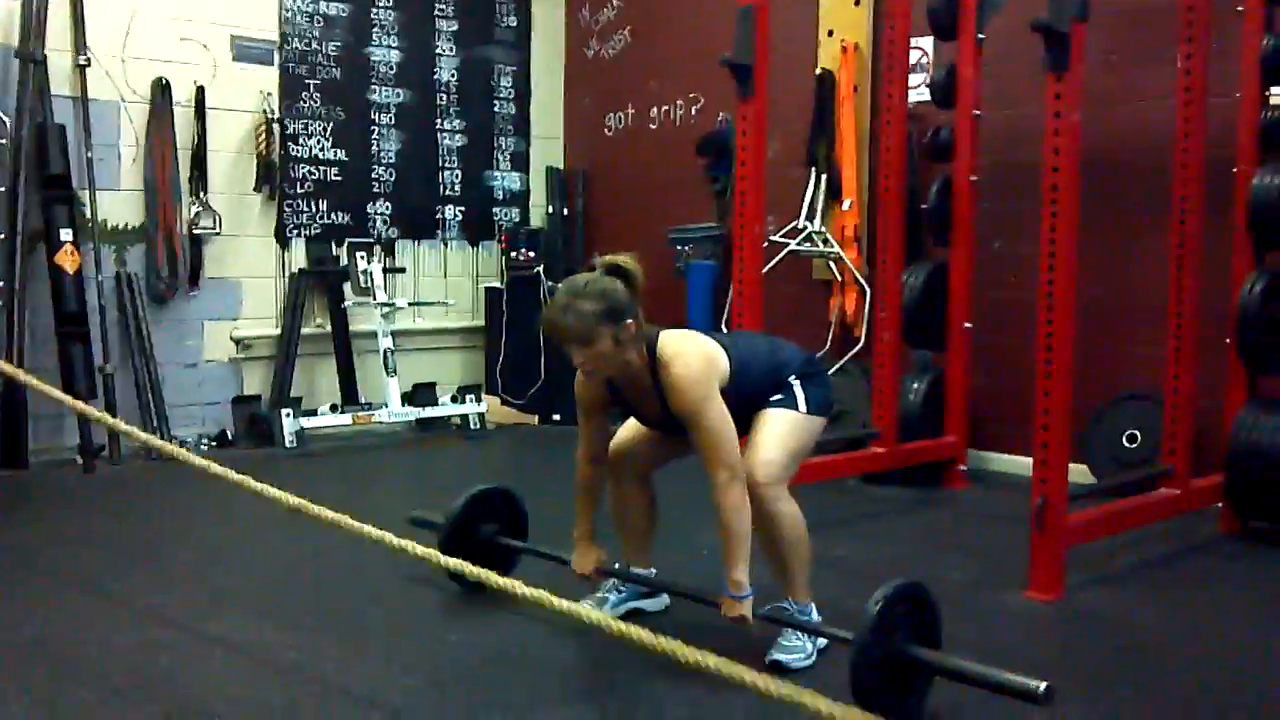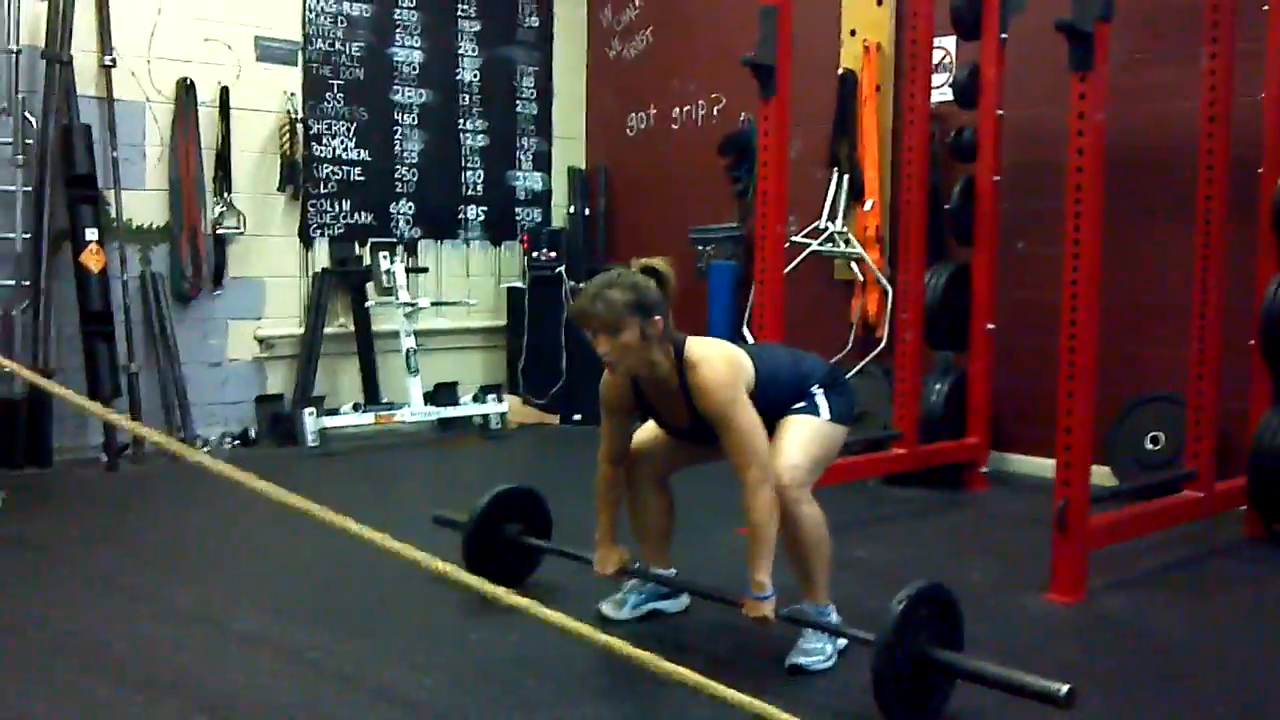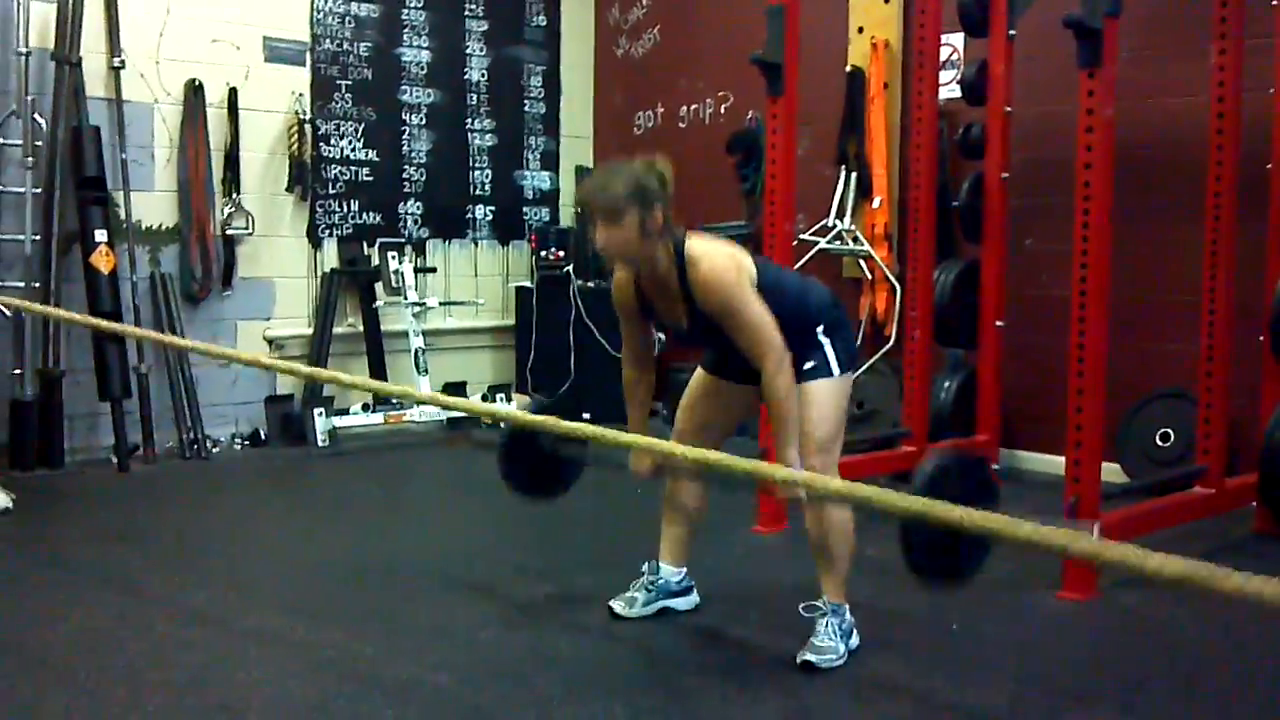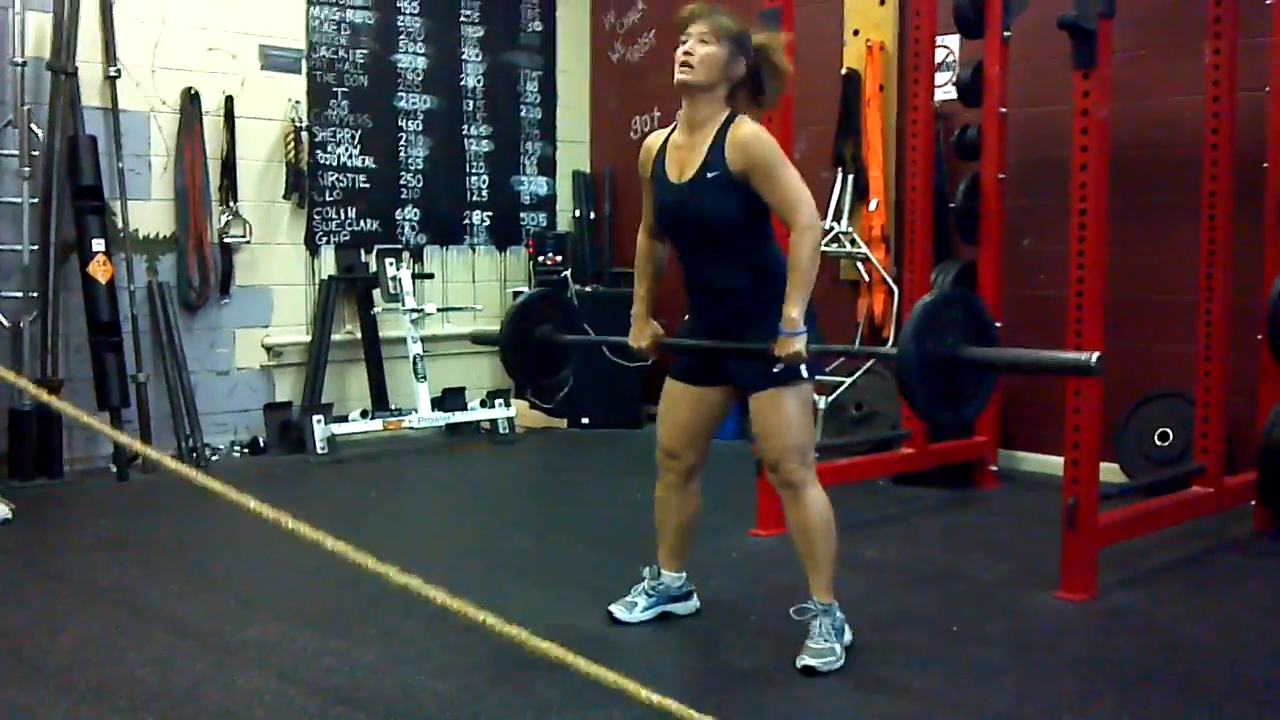
dt=0.4s
person 1, frame 1
left shoulder: (682, 370)
right shoulder: (593, 379)
left elbow: (727, 479)
right elbow: (591, 460)
left wrist: (738, 585)
right wrist: (584, 542)
left hip: (789, 382)
right hip: (732, 389)
left knee: (761, 479)
right knee: (623, 457)
left ankle: (802, 613)
right ankle: (640, 580)
person 1, frame 2
left shoulder: (710, 375)
right shoulder: (618, 381)
left elbow: (757, 481)
right elbow: (613, 461)
left wrist: (760, 587)
right wrist: (606, 542)
left hip: (814, 393)
right hip: (752, 400)
left knee: (786, 482)
right knee: (643, 458)
left ankle: (823, 617)
right ankle: (658, 582)
person 1, frame 3
left shoulder: (710, 268)
right shoulder: (627, 279)
left elbow: (775, 360)
right elbow: (636, 359)
left wrist: (791, 455)
right wrist: (641, 439)
left hip: (813, 330)
right hip: (735, 346)
left knee: (815, 466)
right knee: (686, 451)
left ankle: (835, 616)
right ankle: (670, 579)
person 1, frame 4
left shoulder: (747, 138)
right shoulder: (657, 148)
left elbow: (807, 223)
right elbow: (651, 234)
left wrist: (791, 321)
right wrist: (642, 314)
left hip: (770, 325)
right hip: (705, 328)
left knee: (787, 467)
right knee: (675, 457)
left ankle: (826, 614)
right ankle: (671, 582)
